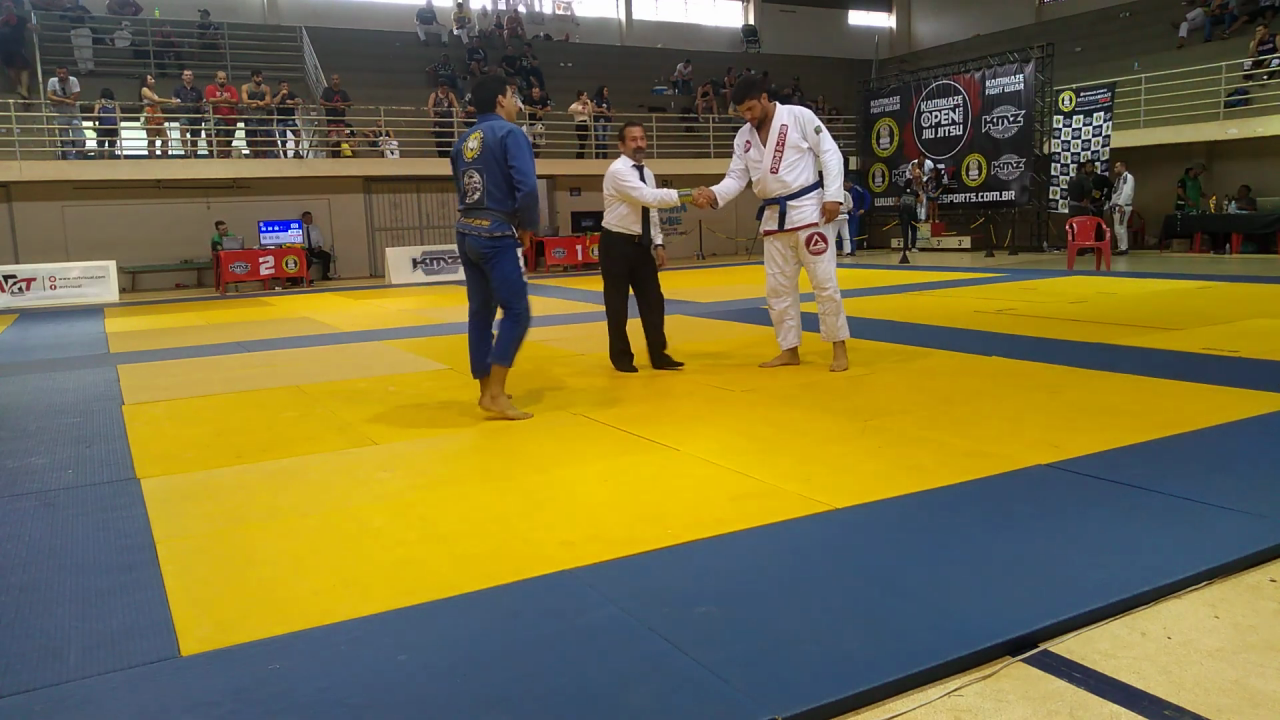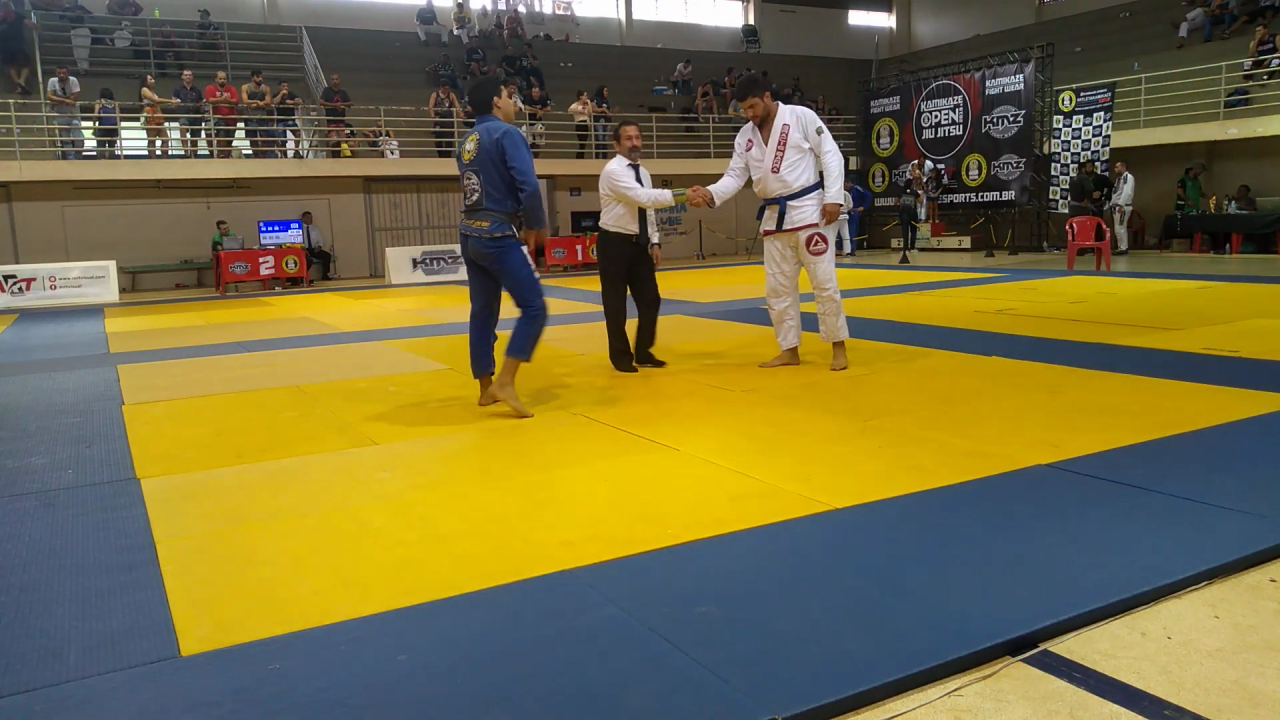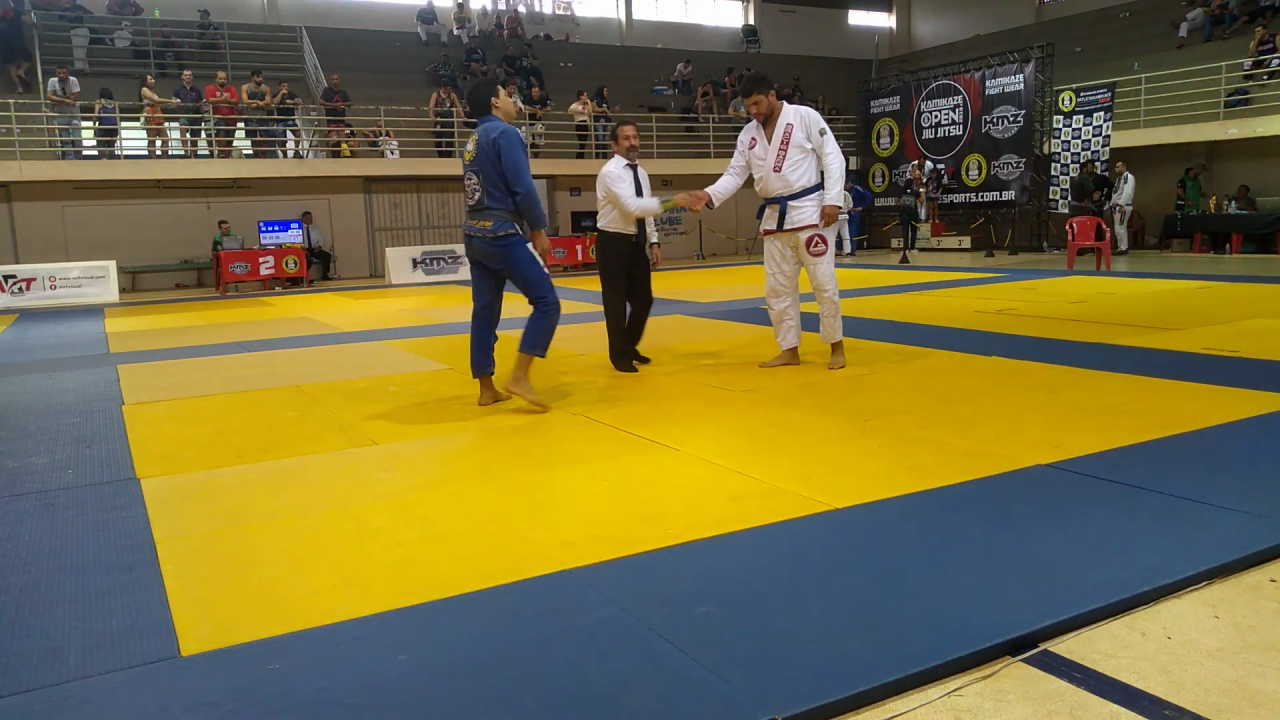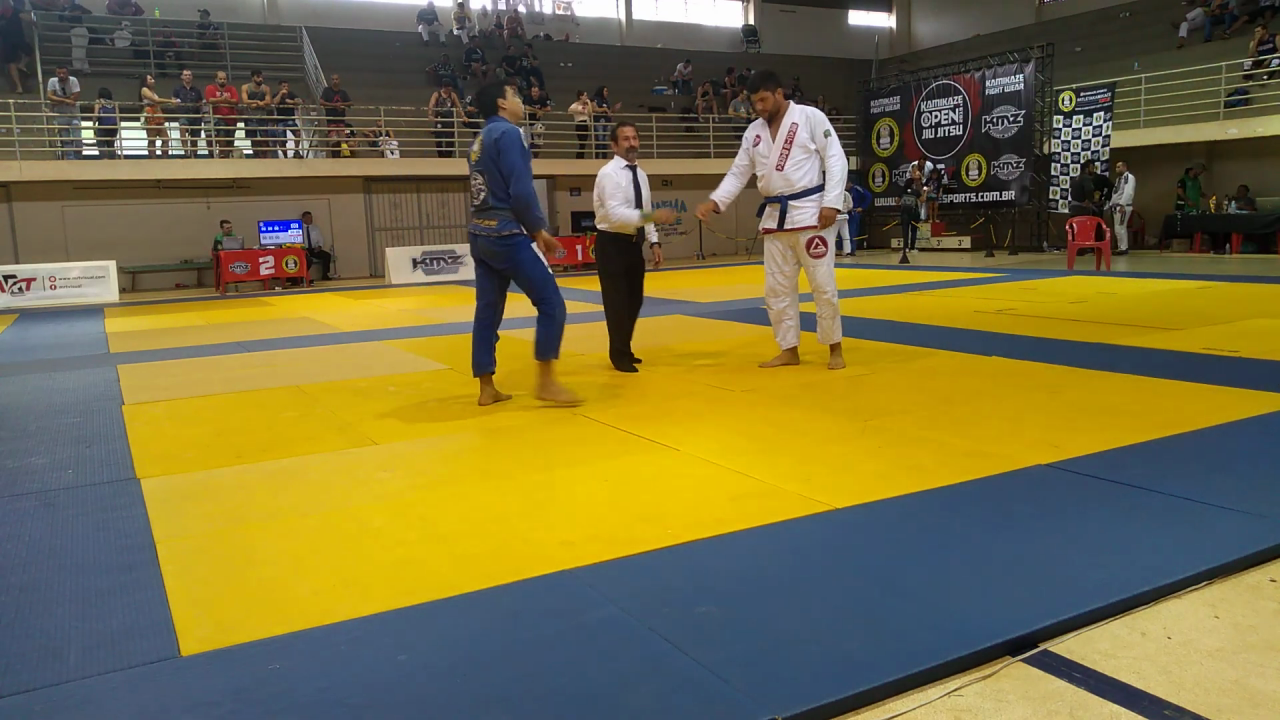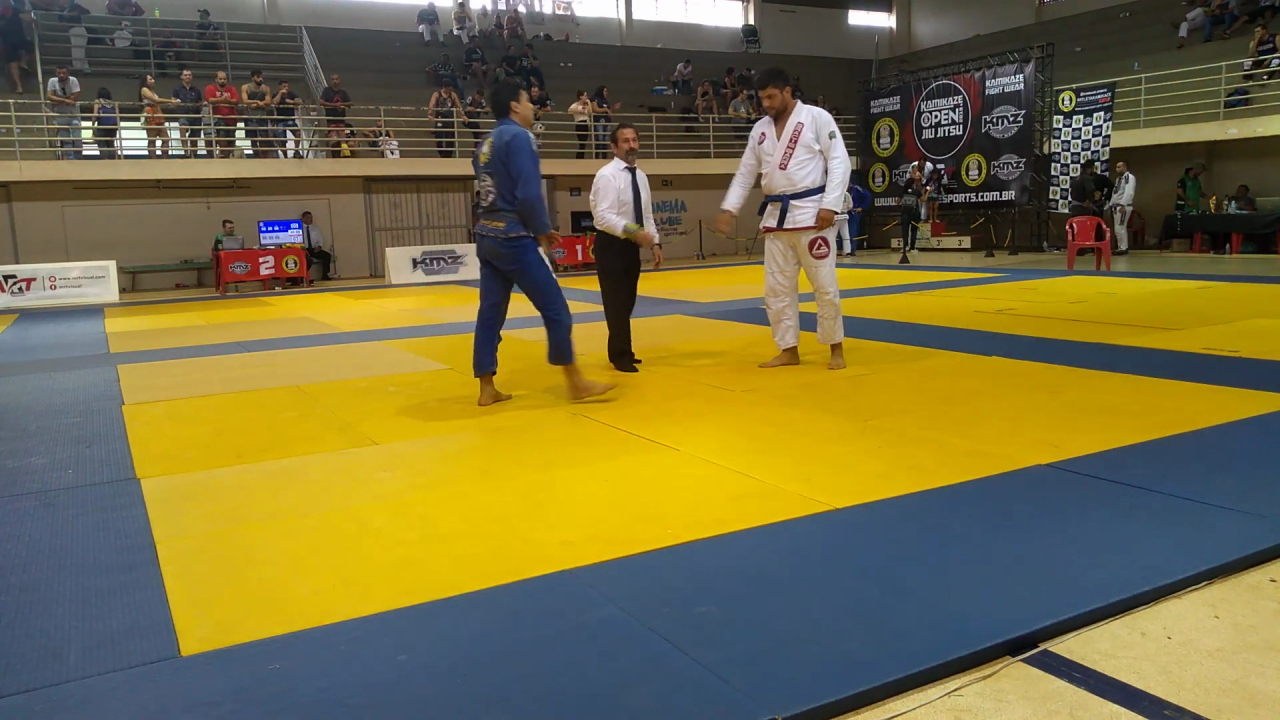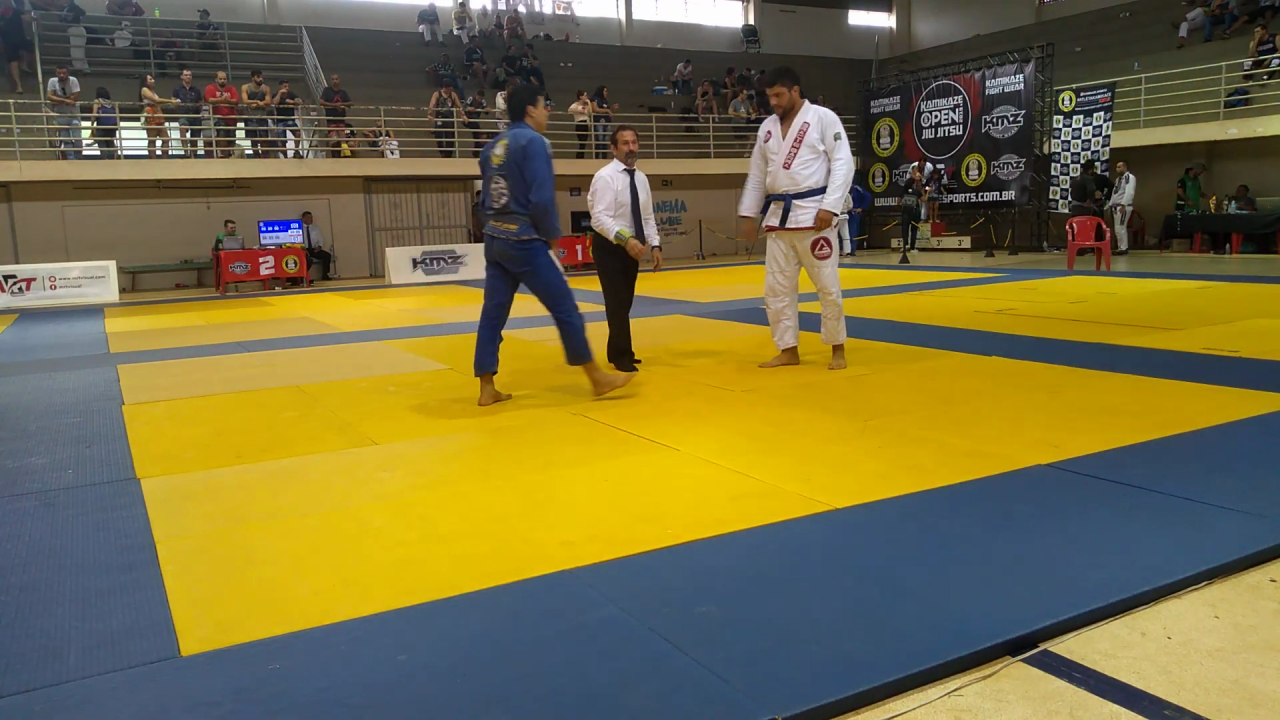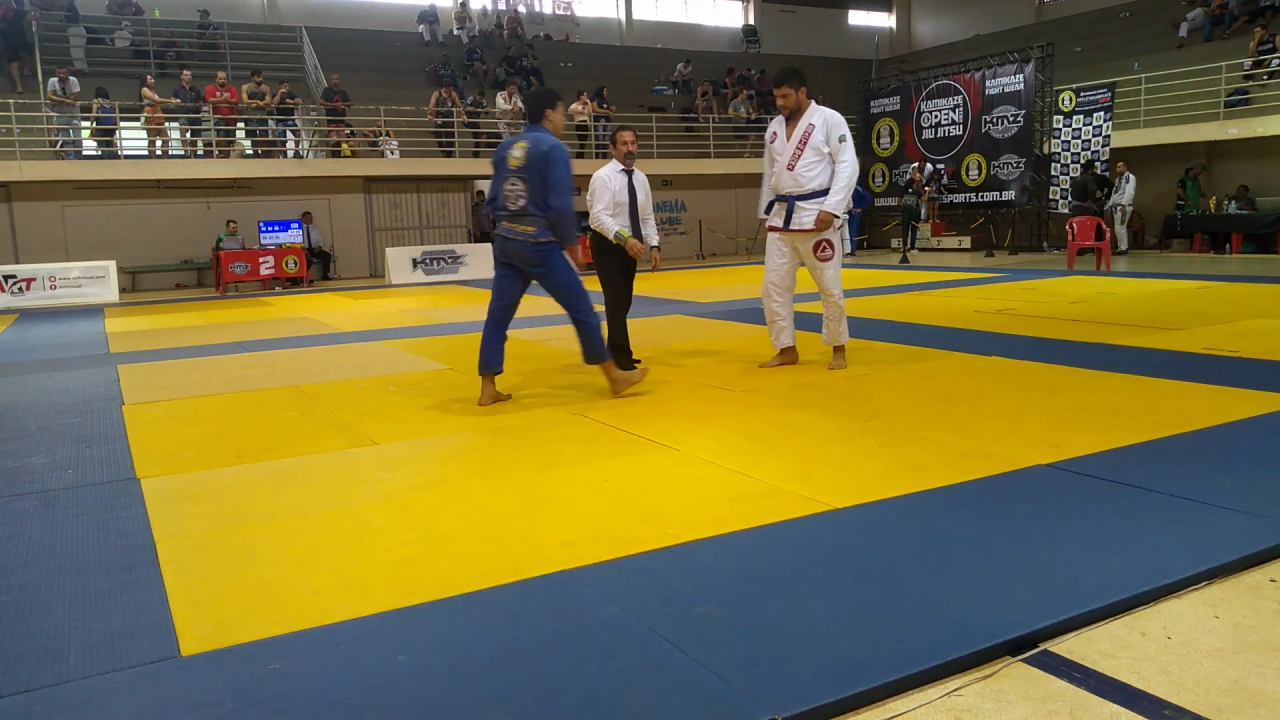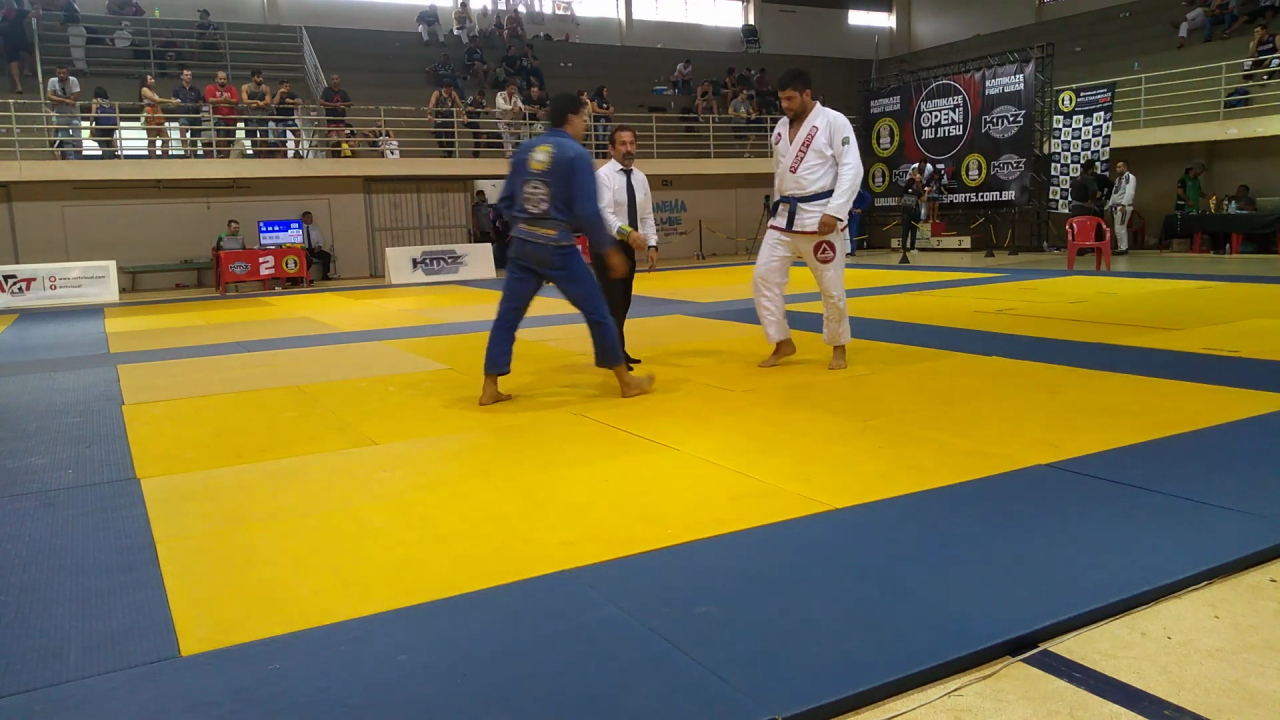
dt=0.1s
person 1, frame 1
left shoulder: (463, 141)
right shoulder: (510, 134)
right elbow: (526, 188)
right wrist: (528, 226)
left hip: (466, 233)
right hip: (496, 235)
left knee: (480, 311)
right knee: (516, 311)
left ankle: (487, 389)
right ankle: (495, 393)
person 1, frame 2
left shoulder: (466, 143)
right shoulder: (506, 134)
right elbow: (529, 187)
left wrist: (521, 224)
right wrist: (536, 226)
left hip: (470, 234)
right hip: (498, 235)
left knee: (483, 312)
right knee: (534, 307)
left ankle: (487, 388)
right ankle: (504, 383)
person 1, frame 3
left shoulder: (473, 141)
right shoulder: (504, 133)
right elbow: (523, 189)
left wrist: (529, 232)
right wrist: (538, 228)
left hip: (474, 234)
right hip: (501, 235)
left knee: (484, 310)
right knee: (546, 301)
left ankle: (486, 389)
right ankle: (519, 377)
person 1, frame 4
left shoulder: (478, 142)
right shoulder: (508, 133)
right elbow: (521, 191)
left wrist: (531, 230)
right wrist: (538, 229)
left hip: (479, 234)
right hip: (506, 235)
left knee: (487, 310)
right knee: (551, 304)
left ankle: (487, 389)
right ankle: (546, 382)
person 1, frame 5
left shoulder: (484, 145)
right shoulder: (518, 137)
right elbow: (528, 195)
right wrist: (542, 231)
left hip: (485, 236)
right hip: (514, 238)
left knee: (490, 312)
right knee: (554, 308)
left ankle: (486, 389)
right ankle: (576, 384)
person 1, frame 6
left shoulder: (492, 147)
right shoulder: (534, 142)
right elbow: (542, 199)
right wrist: (551, 235)
left hip: (494, 238)
right hip: (525, 240)
left knee: (493, 312)
right knee: (565, 310)
left ankle: (487, 389)
right ankle: (597, 379)
person 1, frame 7
left shoulder: (505, 148)
right shoulder: (553, 148)
left elbow: (493, 201)
right elbow: (561, 205)
right wrist: (569, 241)
left hip: (506, 239)
right hip: (539, 242)
left knee: (499, 313)
right knee: (581, 309)
left ankle: (488, 389)
right ankle: (615, 378)
person 1, frame 8
left shoulder: (525, 151)
right shoulder: (576, 154)
left elbow: (506, 202)
right elbow: (588, 211)
right wrist: (609, 250)
left hip: (522, 242)
right hip: (557, 245)
left knee: (508, 314)
right knee: (597, 311)
left ankle: (490, 388)
right ankle: (625, 380)
person 2, frame 1
left shoulder: (799, 116)
right shoulder: (744, 137)
left elbow: (831, 154)
right elbow: (736, 178)
left wrist: (833, 196)
right wrist: (713, 194)
left hip: (809, 209)
right hip: (774, 216)
left knee: (825, 281)
right knee: (779, 288)
left ankle: (839, 347)
right ankle: (790, 350)
person 2, frame 2
left shoulder: (801, 116)
right shoulder: (745, 136)
left elbow: (831, 156)
right elbow: (735, 176)
left wrist: (833, 197)
right wrist: (710, 193)
left hip: (809, 210)
right hip: (774, 216)
left knee: (824, 282)
right knee: (779, 288)
left ankle: (838, 346)
right ankle: (790, 350)
person 2, frame 3
left shoulder: (805, 116)
right shoulder: (748, 134)
left elbow: (833, 158)
right elbow: (735, 175)
left wrist: (832, 200)
right wrist: (708, 195)
left hip: (809, 210)
right hip: (775, 216)
left knee: (823, 282)
right knee: (779, 287)
left ankle: (836, 347)
right ankle: (790, 350)
person 2, frame 4
left shoulder: (811, 117)
right shoulder: (754, 131)
left elbow: (836, 160)
right elbow: (738, 174)
left wrist: (831, 203)
right wrist: (714, 202)
left hip: (809, 211)
right hip: (774, 215)
left knee: (822, 284)
right knee: (778, 287)
left ankle: (835, 348)
right ankle: (789, 350)
person 2, frame 5
left shoulder: (817, 118)
right shoulder: (760, 129)
left elbow: (839, 162)
right elbow: (745, 174)
left wrist: (829, 205)
right wrist: (728, 208)
left hip: (810, 212)
right hip: (775, 215)
left knee: (824, 285)
right knee: (777, 288)
left ankle: (836, 348)
right ankle: (788, 350)
person 2, frame 6
left shoulder: (823, 118)
right shoulder: (767, 127)
left elbow: (843, 164)
right elbow: (757, 174)
left wrist: (829, 206)
right wrist: (748, 213)
left hip: (812, 213)
right hip: (778, 215)
left knee: (827, 285)
right knee: (777, 287)
left ankle: (837, 349)
right ankle: (788, 349)
person 2, frame 7
left shoulder: (829, 119)
right shoulder: (775, 126)
left elbow: (848, 166)
left wrist: (831, 208)
right wrist: (765, 213)
left hip: (816, 214)
right hip: (781, 216)
left knee: (829, 286)
right knee: (774, 285)
left ankle: (838, 349)
right ankle: (786, 349)
person 2, frame 8
left shoulder: (834, 121)
right shoulder: (782, 127)
left elbow: (852, 169)
left wrist: (835, 211)
right wrist: (776, 211)
left hip: (819, 216)
right hip: (785, 216)
left knee: (831, 287)
right knee: (764, 278)
left ankle: (838, 349)
right ankle: (782, 343)
person 3, frame 1
left shoulder: (647, 173)
right shoulder: (617, 171)
left elbow: (652, 212)
right elbow: (648, 198)
left wrist: (658, 244)
right wrist: (687, 195)
left hip: (641, 245)
right hip: (617, 244)
left knee: (653, 300)
right knee: (617, 304)
left ankle: (657, 354)
right ankle: (621, 355)
person 3, frame 2
left shoulder: (643, 173)
right shoulder: (613, 171)
right elbow: (643, 198)
left wrist: (654, 243)
right wrist: (681, 195)
left hip: (638, 244)
right hip: (614, 244)
left knee: (650, 299)
right knee: (616, 303)
left ankle: (642, 351)
right ankle: (621, 355)
person 3, frame 3
left shoulder: (640, 172)
right shoulder: (610, 172)
right elbow: (633, 206)
left wrist: (653, 243)
right wrist: (670, 201)
left hip: (636, 244)
right hip: (613, 244)
left knee: (643, 300)
right knee: (615, 303)
left ankle: (629, 349)
right ankle: (621, 355)
person 3, frame 4
left shoulder: (640, 174)
right shoulder: (609, 174)
right elbow: (615, 214)
left wrist: (654, 241)
right wrist: (651, 216)
left hip: (634, 245)
right hip: (612, 244)
left knee: (633, 301)
right knee: (616, 303)
left ankle: (623, 349)
right ankle: (620, 355)
person 3, frame 5
left shoulder: (640, 176)
right shoulder: (607, 175)
left elbow: (646, 214)
right elbow: (604, 217)
left wrist: (654, 242)
right wrist: (635, 232)
left hip: (630, 246)
right hip: (611, 246)
left knee: (627, 302)
right knee: (617, 303)
left ankle: (619, 351)
right ankle: (621, 355)
person 3, frame 6
left shoulder: (641, 178)
right shoulder: (605, 177)
left elbow: (647, 216)
right elbow: (600, 218)
left wrist: (654, 245)
right wrist: (626, 240)
left hip: (629, 247)
right hip: (608, 247)
left knee: (625, 303)
right knee: (617, 303)
left ankle: (617, 351)
right ankle: (621, 355)
person 3, frame 7
left shoulder: (641, 179)
right shoulder: (604, 176)
left elbow: (647, 217)
right elbow: (600, 218)
left wrist: (653, 246)
right wrist: (626, 240)
left hip: (628, 248)
right hip: (607, 246)
left knee: (624, 302)
right knee: (616, 302)
left ankle: (618, 352)
right ankle: (619, 354)
person 3, frame 8
left shoulder: (640, 178)
right shoulder: (603, 176)
left elbow: (647, 216)
right elbow: (604, 216)
left wrist: (651, 245)
right wrist: (630, 234)
left hip: (627, 246)
left knee: (623, 301)
right knee: (613, 301)
